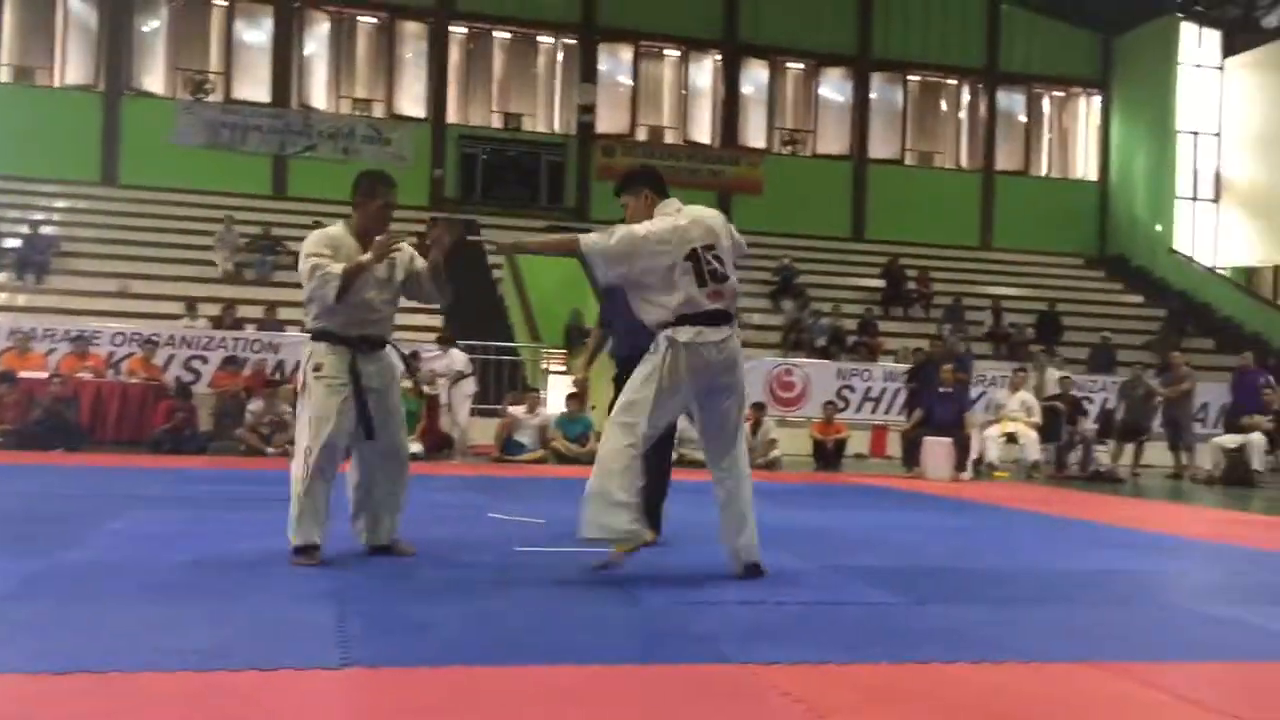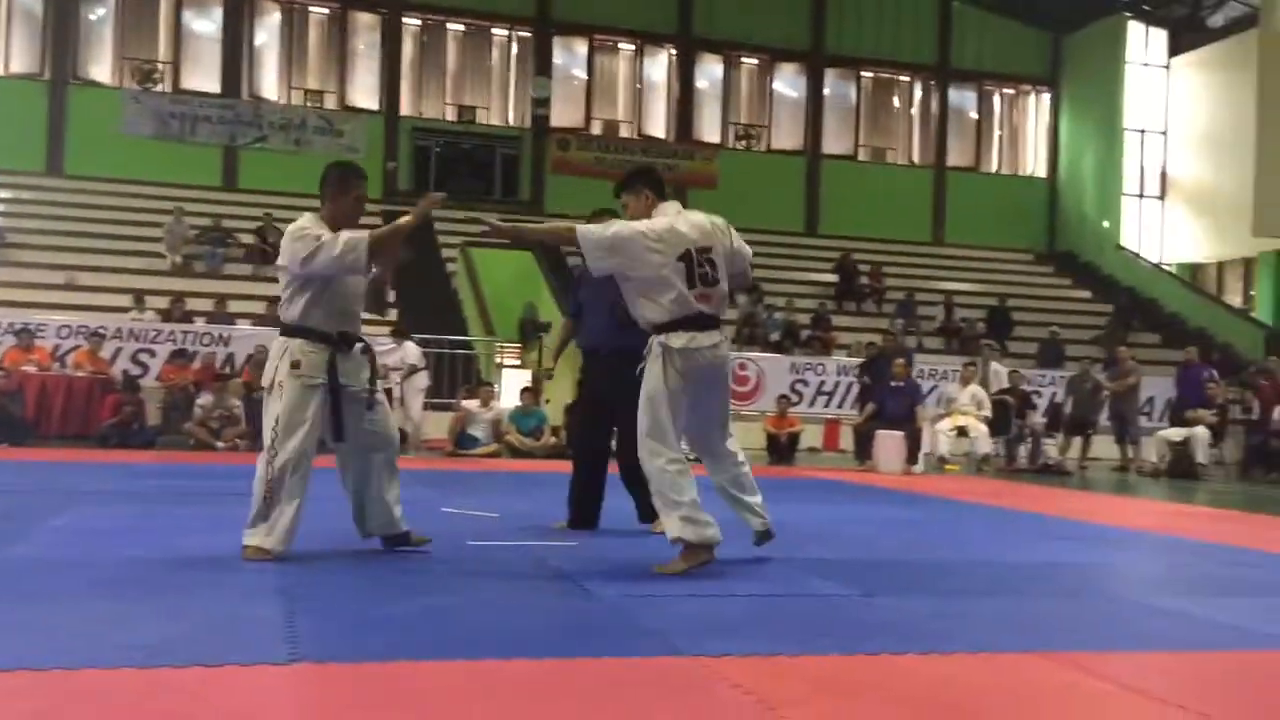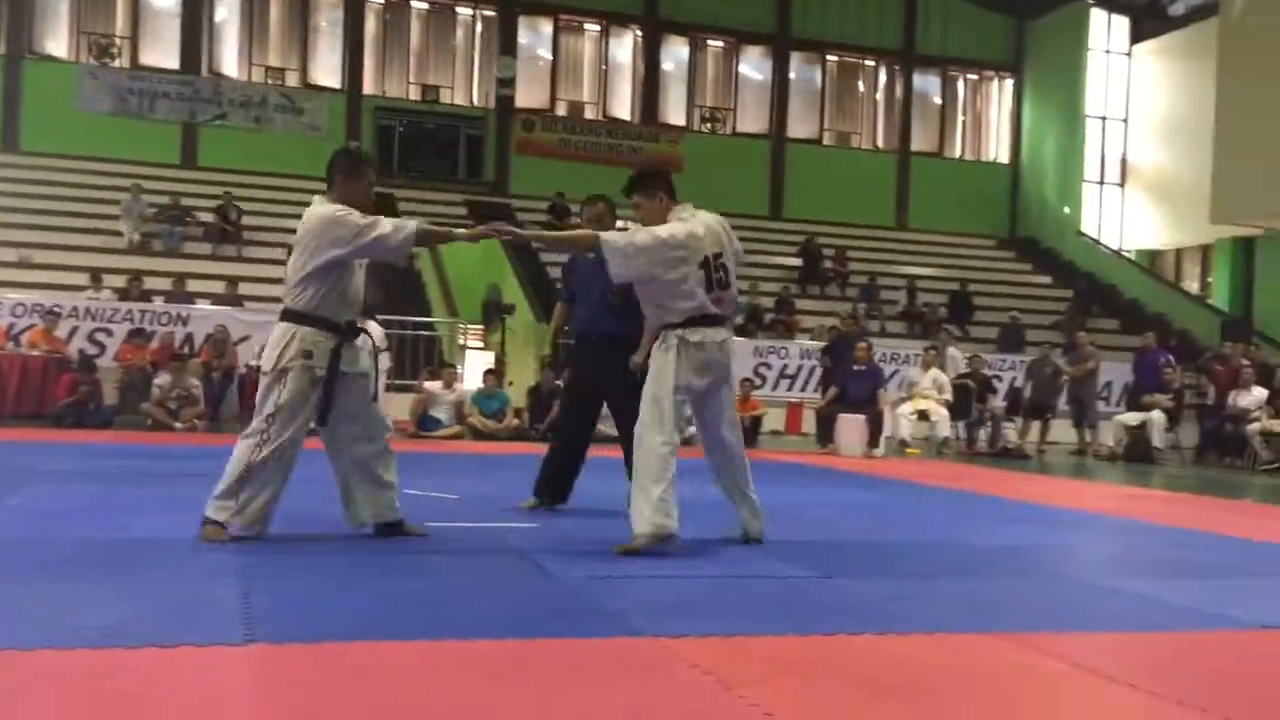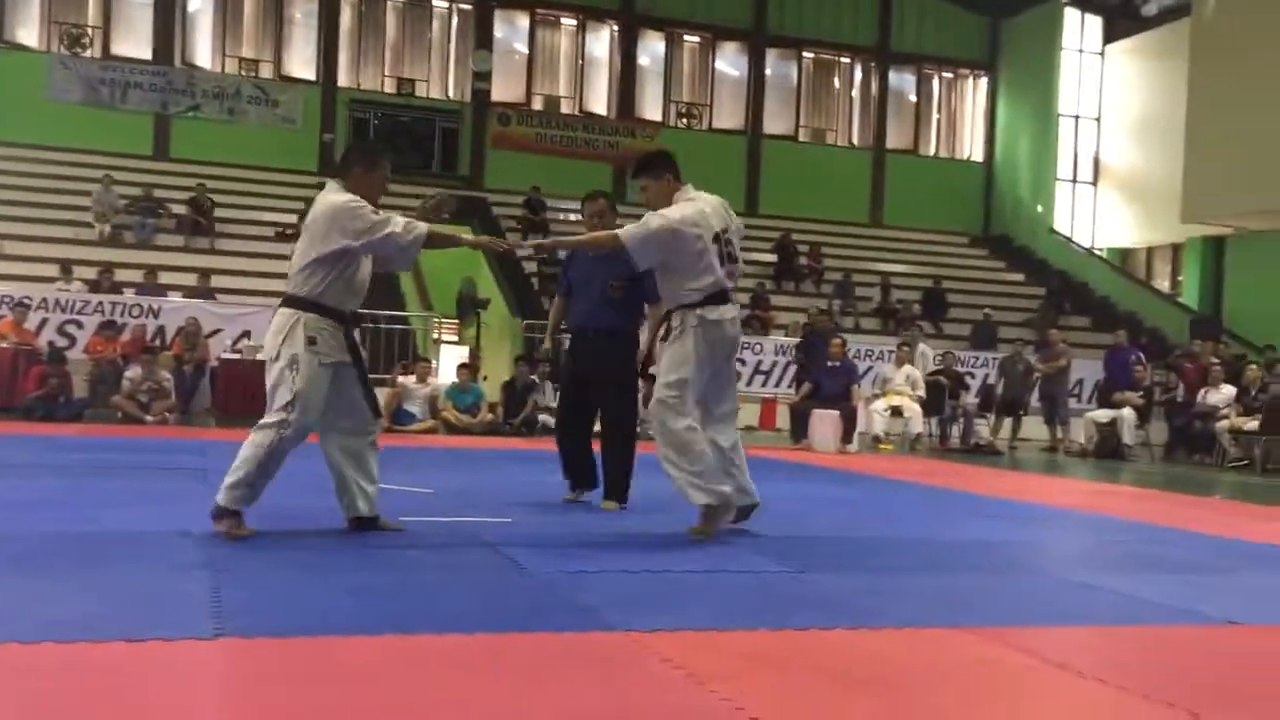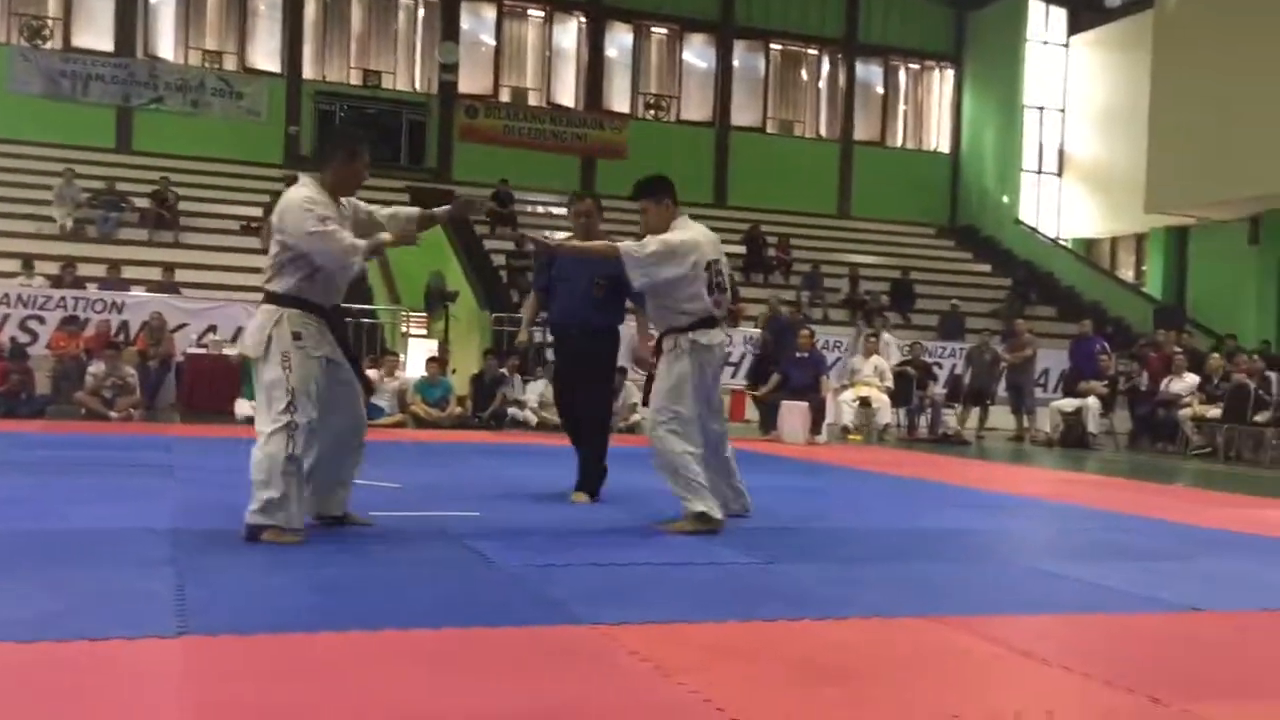
dt=0.2s
person 1, frame 1
left shoulder: (398, 251)
right shoulder: (322, 242)
left elbow: (434, 291)
right elbow: (325, 287)
left wrist: (438, 257)
right wrist: (368, 258)
left hip: (376, 360)
right hip: (330, 359)
left knee: (388, 451)
right knee: (321, 447)
left ankle: (379, 535)
right ankle: (306, 539)
person 1, frame 2
left shoulder: (354, 241)
right shoulder: (301, 234)
right elbow: (354, 250)
right wrist: (410, 221)
left hip: (348, 356)
right hip: (304, 356)
left knee: (379, 440)
right knee: (287, 449)
left ankle: (389, 527)
right ankle: (262, 537)
person 1, frame 3
left shoulder: (342, 225)
right shoulder: (328, 220)
right elbow: (397, 235)
right wrist: (461, 235)
left hip: (339, 345)
right hip: (305, 344)
left knee: (367, 433)
right knee: (276, 433)
left ankle: (385, 517)
right ankle: (221, 516)
person 1, frame 4
left shoulder: (349, 211)
right shoulder: (340, 208)
left elbow: (388, 255)
right elbow: (403, 236)
right wrist: (470, 241)
left hip: (335, 332)
right hip: (307, 329)
left knee: (356, 423)
right knee: (289, 421)
left ankle: (362, 511)
right ankle: (229, 504)
person 1, frame 5
left shoulder: (342, 206)
right shoulder: (301, 202)
left elbow: (391, 219)
right elbow: (340, 254)
left wrist: (447, 212)
right wrist: (385, 240)
left hip: (319, 326)
right hip: (290, 326)
left knee: (346, 419)
right knee: (291, 420)
left ankle: (329, 505)
right ankle: (268, 518)
person 2, frame 1
left shoulder: (644, 237)
right shoulder: (714, 219)
left elbow: (574, 244)
right elbow: (736, 255)
left wrist: (512, 245)
left hip: (682, 347)
right hip: (726, 343)
left knee: (625, 434)
right knee: (727, 452)
left ankle: (624, 529)
right ankle: (745, 553)
person 2, frame 2
left shoulder: (640, 235)
right shoulder: (714, 225)
left elbow: (571, 235)
right elbow: (743, 272)
left wrist: (509, 230)
left hip: (676, 349)
right hip: (714, 345)
left knee: (659, 446)
right knee: (715, 442)
left ankle: (697, 539)
right ankle: (756, 520)
person 2, frame 3
left shoulder: (659, 240)
right shoulder: (717, 224)
left elbow: (593, 241)
right elbow: (732, 262)
left wrist: (528, 236)
left hip: (685, 345)
right hip: (718, 341)
left knee: (654, 436)
right knee: (724, 439)
left ankle: (653, 527)
right ankle: (752, 523)
person 2, frame 4
left shoulder: (673, 221)
right shoulder: (717, 204)
left elbow: (614, 240)
right elbow: (733, 235)
left wrist: (554, 243)
left hip: (697, 324)
right hip: (723, 318)
left knee: (671, 412)
right knee: (719, 414)
left ankle: (716, 498)
right ankle: (740, 495)
person 2, frame 5
left shoulder: (673, 245)
right shoulder: (705, 236)
left elbow: (614, 251)
left wrist: (559, 246)
left hip: (689, 346)
right hip: (708, 340)
left knee: (666, 428)
right knee: (708, 428)
left ankle: (703, 511)
right ankle: (731, 500)
person 3, frame 1
right shoulder: (614, 286)
right elbow: (602, 327)
right wrist: (585, 367)
right hip: (626, 374)
left knee: (654, 449)
left ankle: (648, 522)
person 3, frame 2
right shoulder: (586, 276)
right elbow: (572, 319)
right wrist: (554, 357)
left hip: (630, 368)
right hip: (594, 367)
left knee: (632, 447)
right knee: (586, 445)
left ankle: (655, 512)
right ankle: (581, 516)
person 3, frame 3
right shoulder: (578, 261)
right elbow: (566, 304)
left wrist: (643, 350)
right wrist: (549, 341)
left hip: (622, 354)
right hip: (585, 351)
left knee: (632, 429)
right knee: (570, 426)
right ankle: (548, 492)
person 3, frame 4
left shoulder: (633, 255)
right shoulder: (576, 255)
left elbow: (655, 303)
right elbow: (562, 297)
right wrist: (550, 335)
left hip: (618, 347)
right hip: (581, 345)
left knee: (618, 424)
right knee: (570, 419)
left ankle: (615, 492)
right ankle: (580, 481)
person 3, frame 5
left shoulder: (617, 256)
right shoulder: (555, 253)
left elbow: (639, 302)
right elbow: (537, 293)
left wrist: (642, 342)
right wrist: (525, 328)
left hip: (600, 343)
right hip: (565, 342)
left knee: (595, 416)
right knee: (570, 414)
left ankle: (587, 485)
right ankle: (591, 474)
